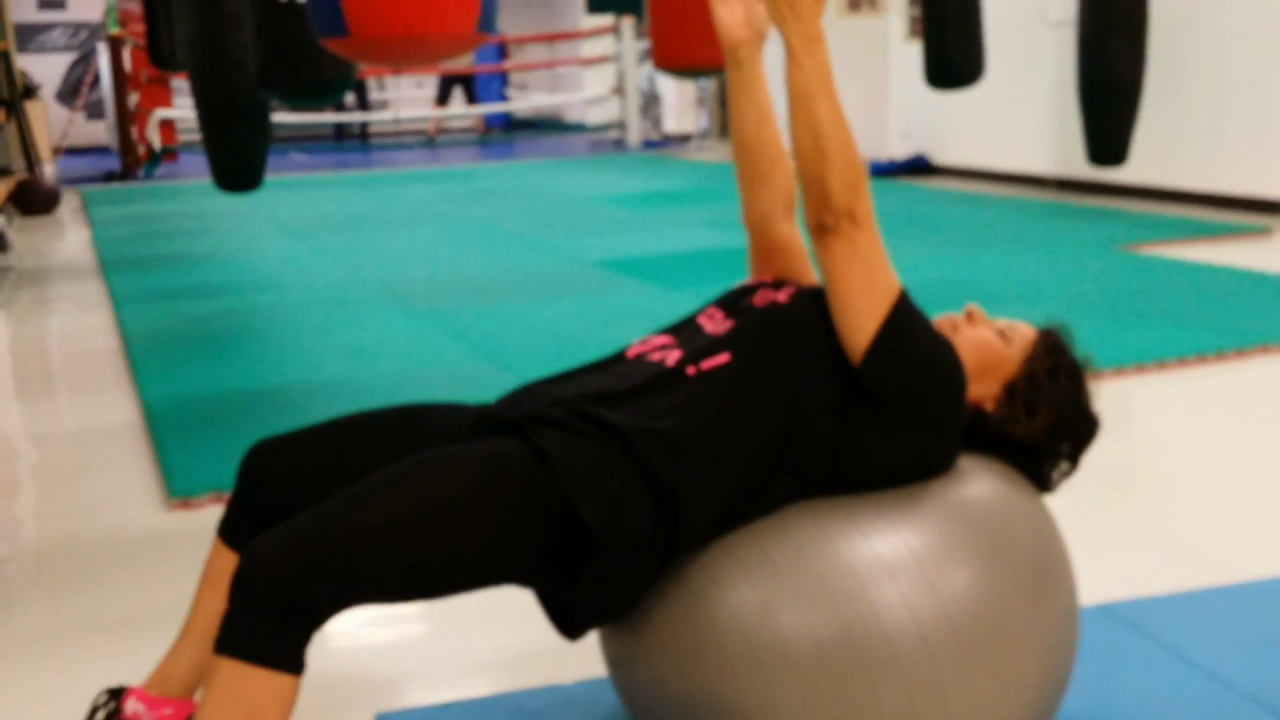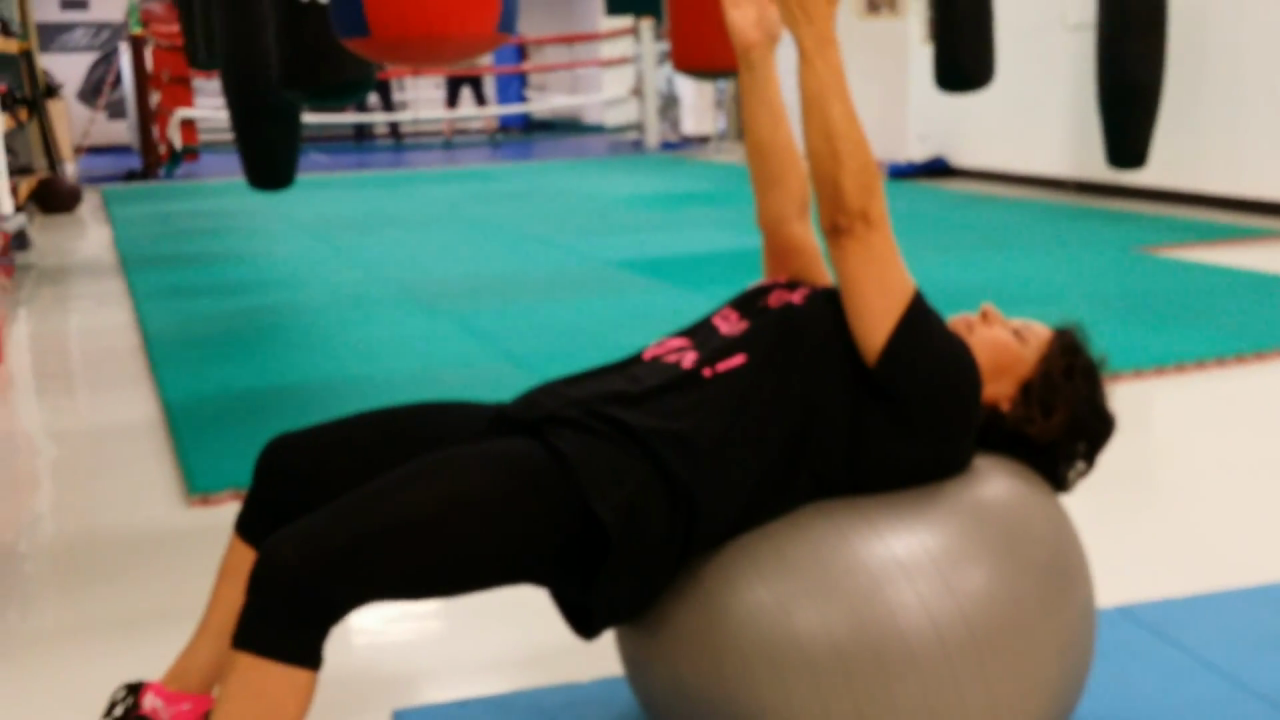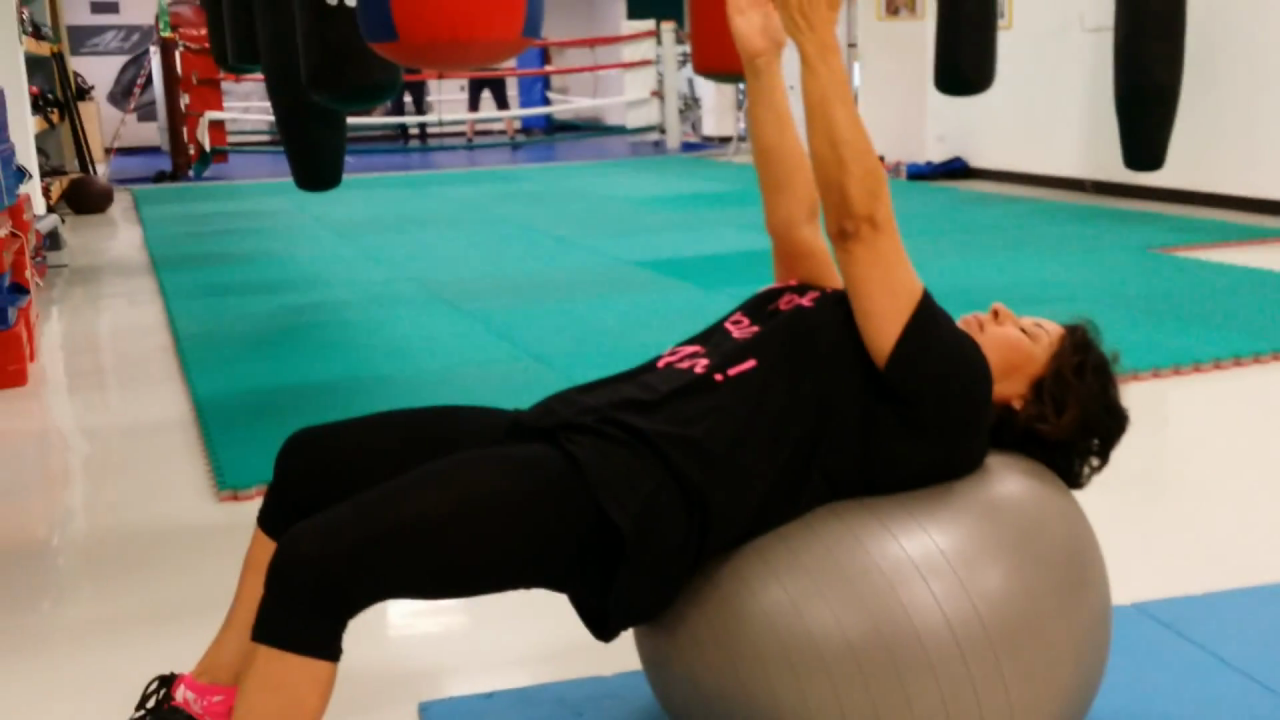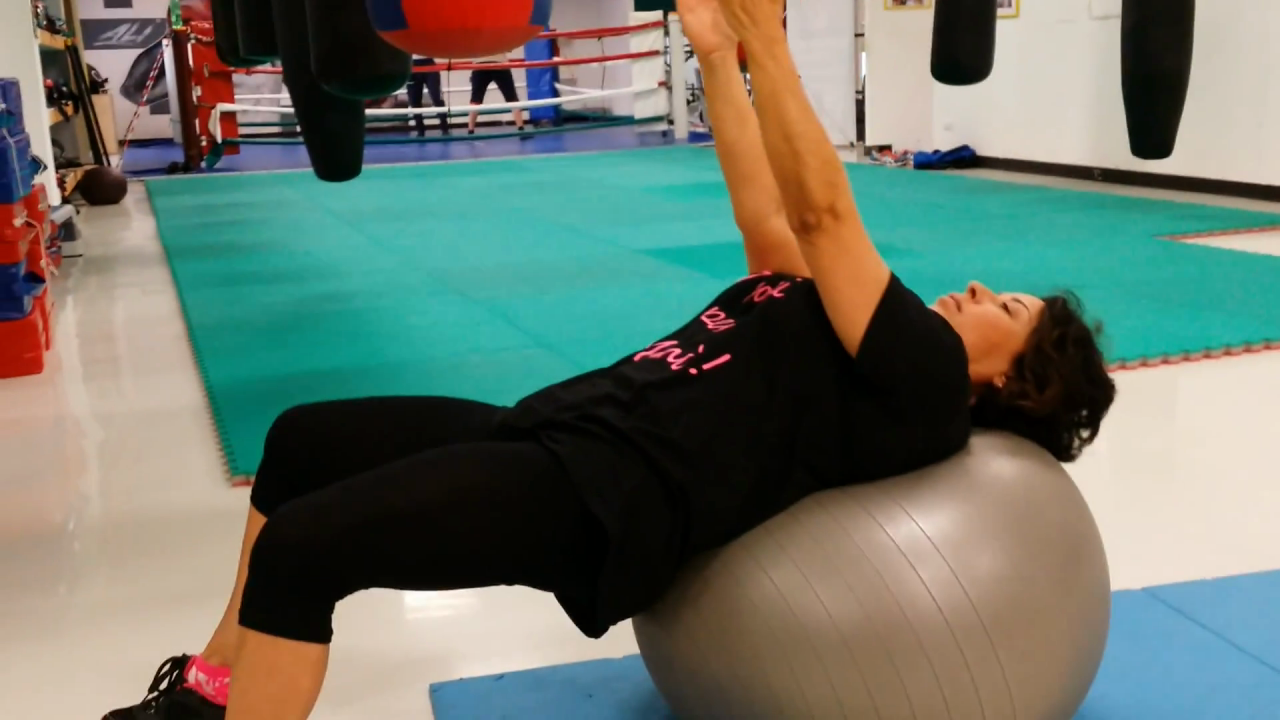
dt=0.4s
person 1, frame 1
left shoulder: (921, 398)
right shoulder: (842, 345)
left elbow: (839, 219)
right elbow: (772, 217)
left hip: (595, 490)
right hip: (547, 432)
left knee: (285, 573)
right knee: (274, 472)
person 1, frame 2
left shoulder: (936, 399)
right shoulder: (853, 344)
left elbow: (855, 222)
right elbow: (786, 218)
left hip: (611, 492)
right hip: (562, 432)
left knee: (302, 569)
right knee: (291, 468)
person 1, frame 3
left shoulder: (947, 399)
right shoulder: (865, 348)
left elbow: (860, 224)
right elbow: (797, 223)
left hip: (621, 500)
right hip: (580, 439)
left knee: (317, 564)
right knee: (311, 462)
person 1, frame 4
left shoulder: (926, 381)
right shoulder: (849, 339)
left elbow: (823, 215)
right elbow: (767, 215)
left hip: (606, 499)
right hip: (562, 439)
left knee: (300, 547)
right knee: (301, 441)
